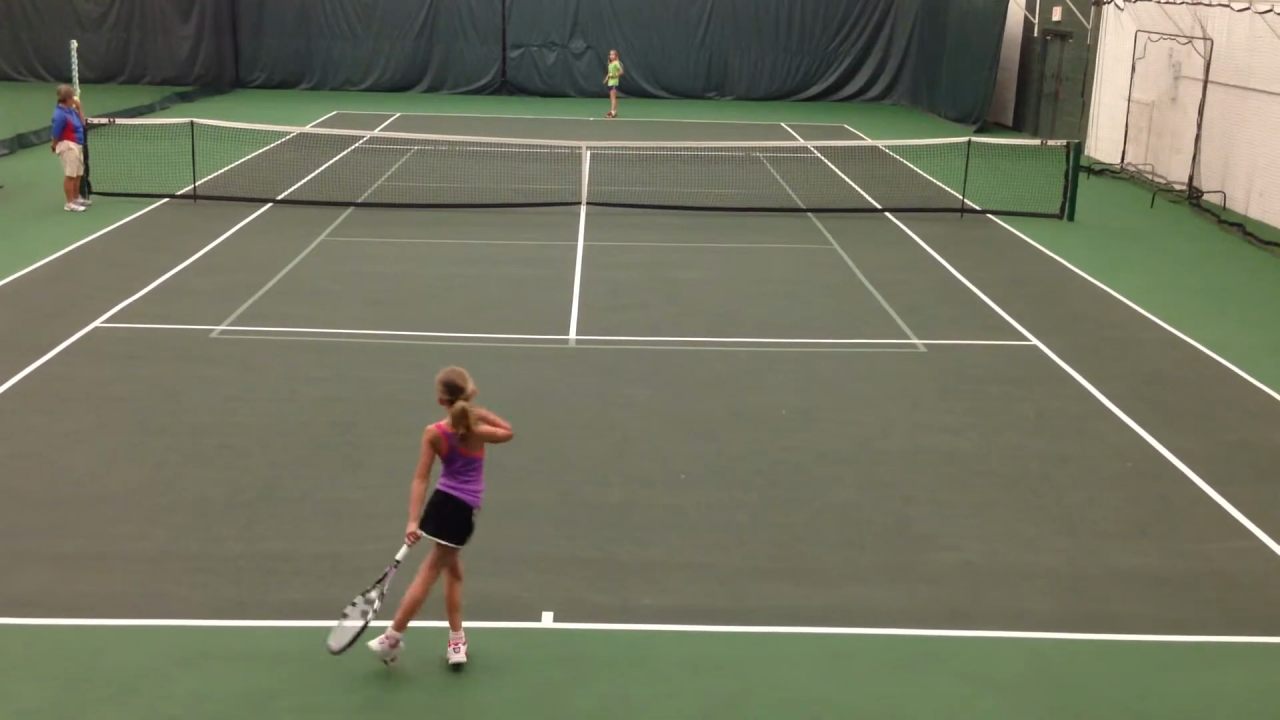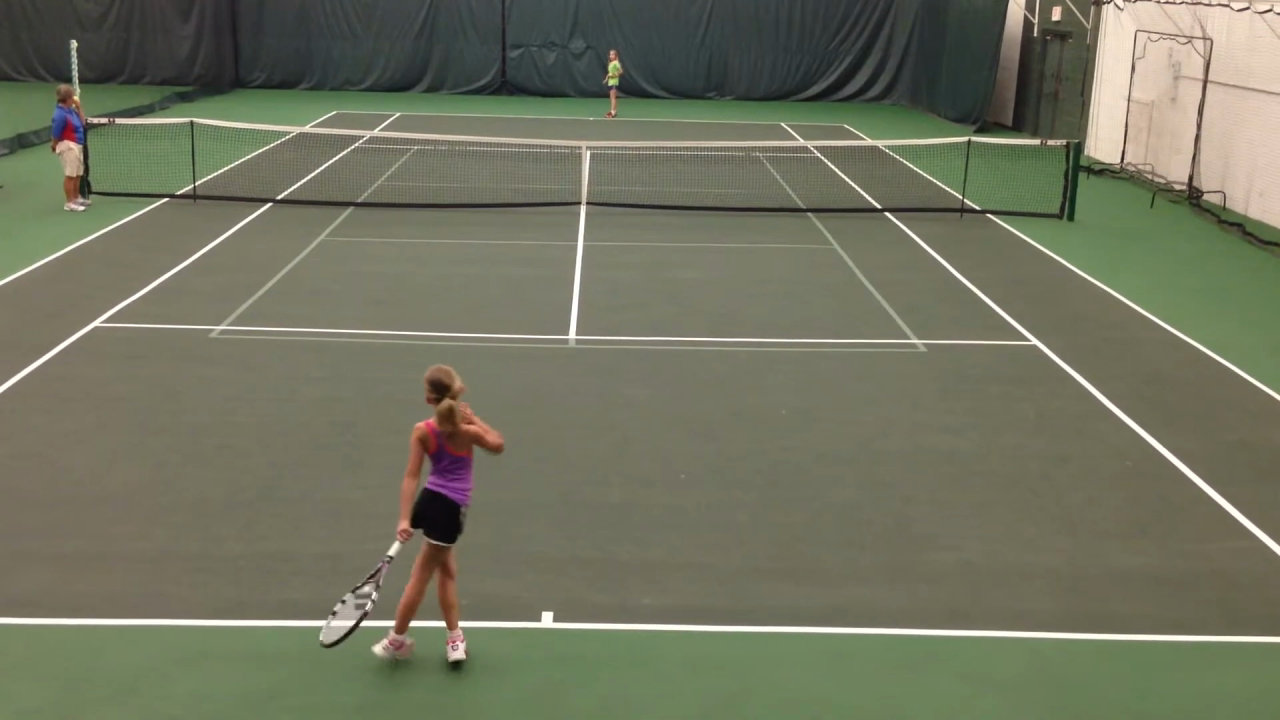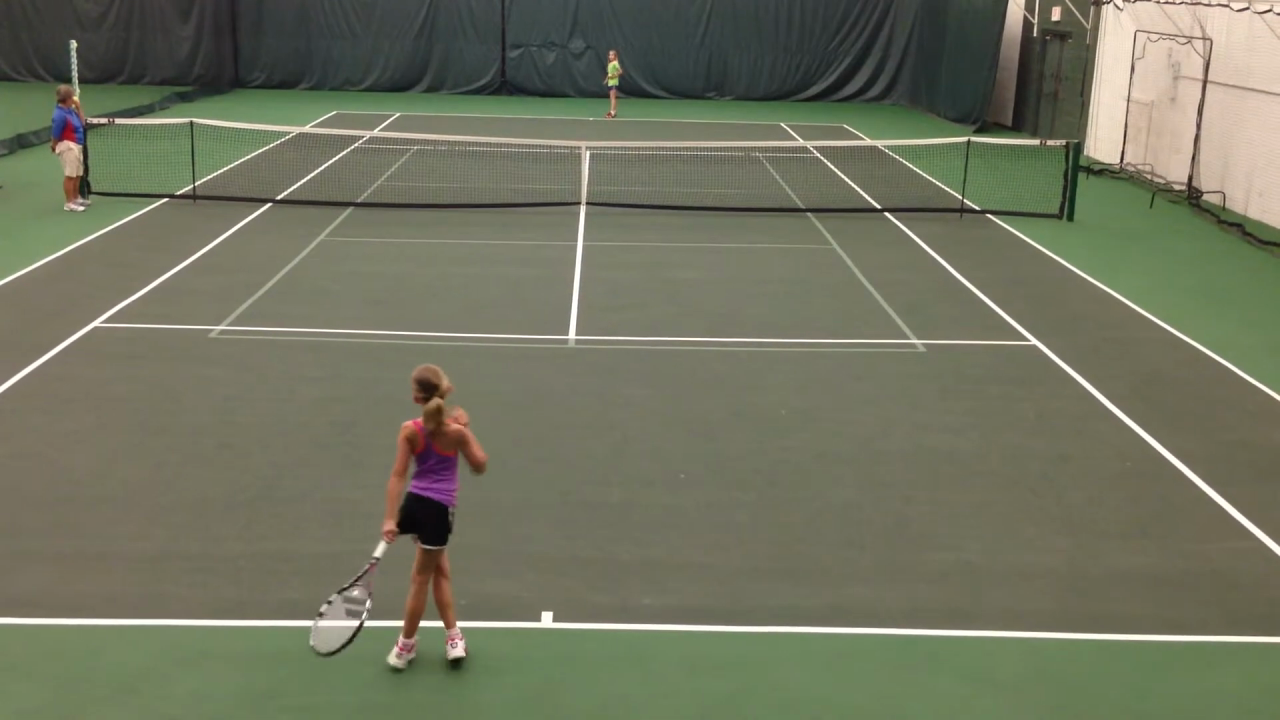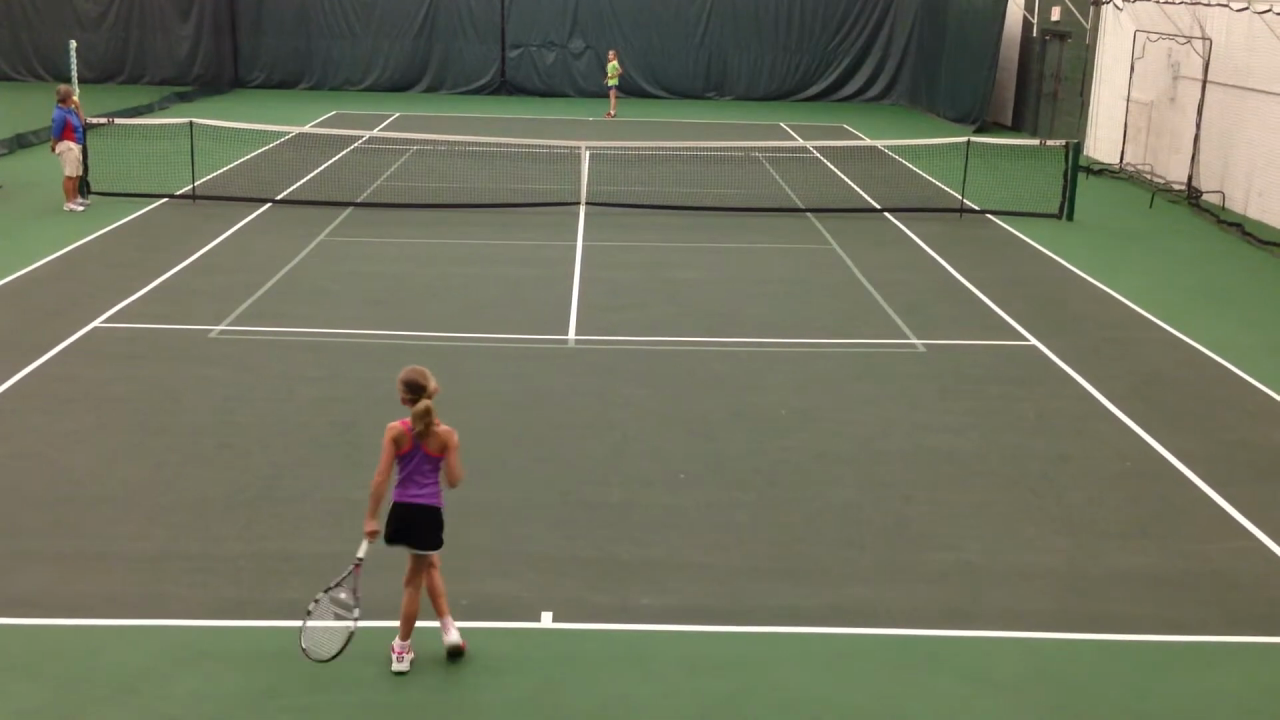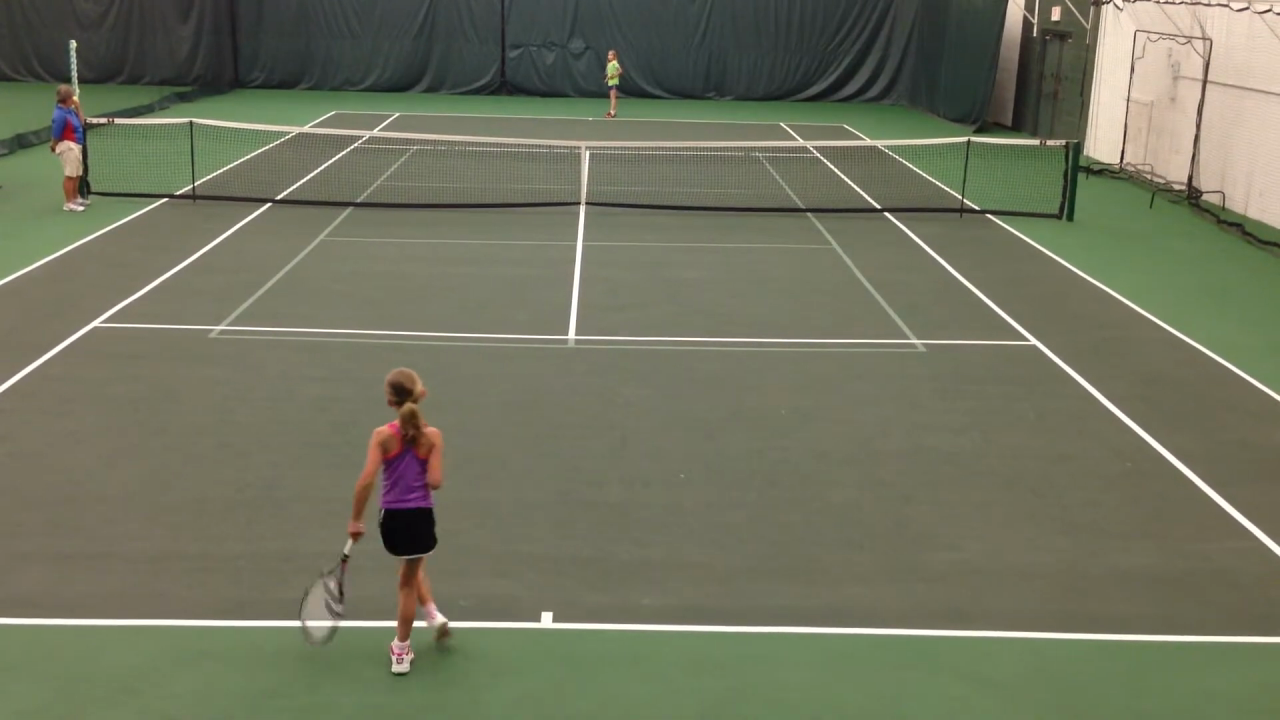
dt=0.1s
person 1, frame 1
left shoulder: (433, 433)
right shoulder: (479, 433)
left elbow: (420, 478)
right elbow: (508, 432)
left wrist: (413, 520)
right wrist: (480, 414)
left hip: (440, 502)
right hip: (462, 509)
left knee: (454, 572)
right knee: (428, 573)
left ankle: (456, 642)
right ankle: (392, 637)
person 1, frame 2
left shoulder: (421, 430)
right shoulder: (469, 432)
left elbow: (411, 476)
right elbow: (499, 445)
left wrist: (404, 518)
right wrist: (473, 419)
left hip: (428, 501)
right hip: (450, 508)
left knee: (447, 571)
right knee: (422, 573)
left ankle: (455, 640)
right ankle: (397, 640)
person 1, frame 3
left shoulder: (409, 430)
right shoulder: (456, 432)
left elbow: (397, 476)
right elbow: (480, 467)
left wrist: (389, 518)
left hip: (414, 503)
right hip: (438, 509)
left knee: (440, 570)
right knee: (420, 578)
left ankle: (454, 638)
person 1, frame 4
left shoulder: (395, 430)
right shoulder: (446, 434)
left elbow: (381, 477)
right elbow: (454, 481)
left wrist: (371, 518)
left hip: (401, 510)
right hip: (428, 512)
left knee: (429, 566)
right knee: (414, 580)
left ankle: (448, 628)
right ankle: (402, 649)
person 1, frame 5
left shoulder: (382, 435)
right shoulder: (432, 435)
left elbow: (366, 481)
right elbow: (435, 482)
left wrist: (355, 520)
left hip: (392, 514)
right hip: (420, 515)
left knee: (409, 572)
right knee: (408, 581)
left ankle: (431, 614)
right ankle: (401, 651)
